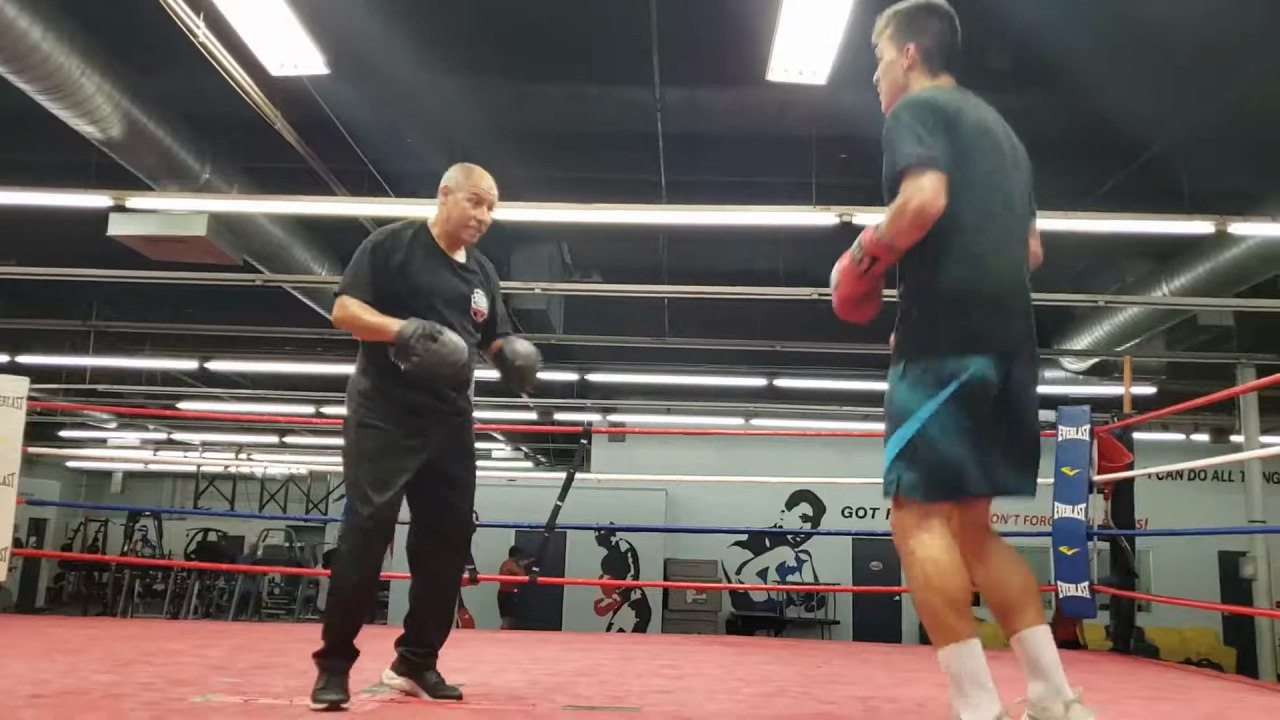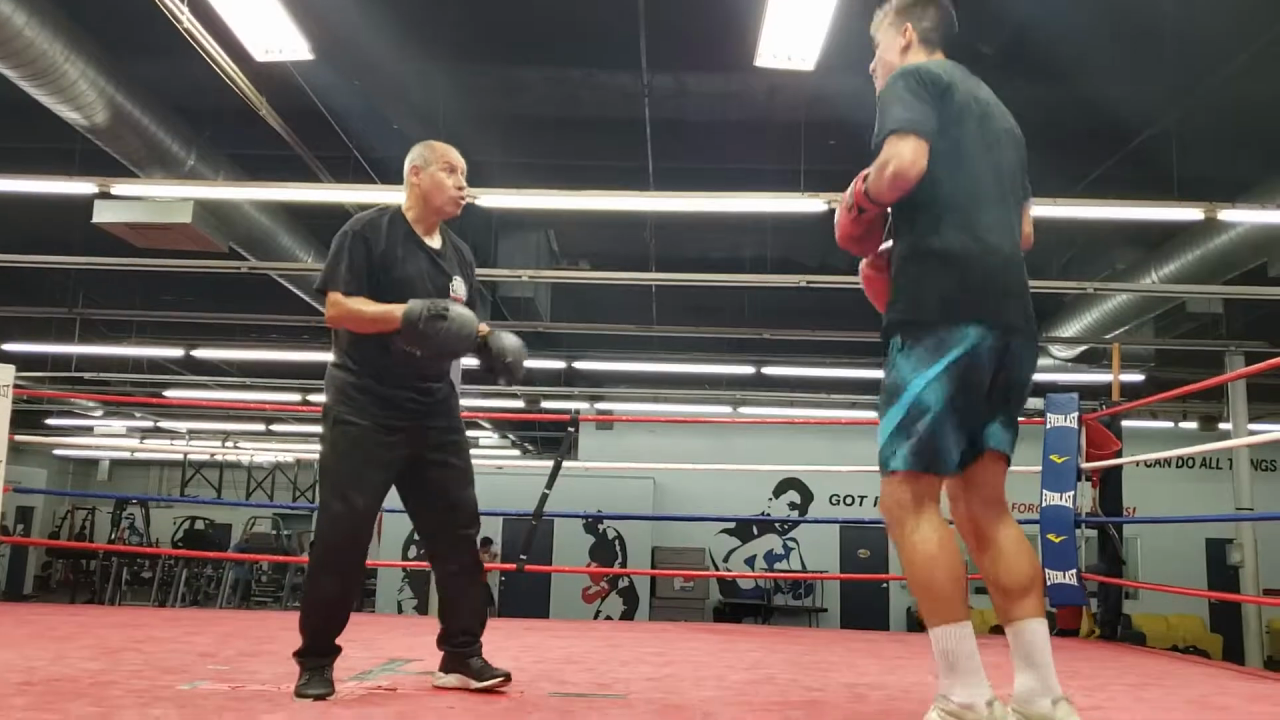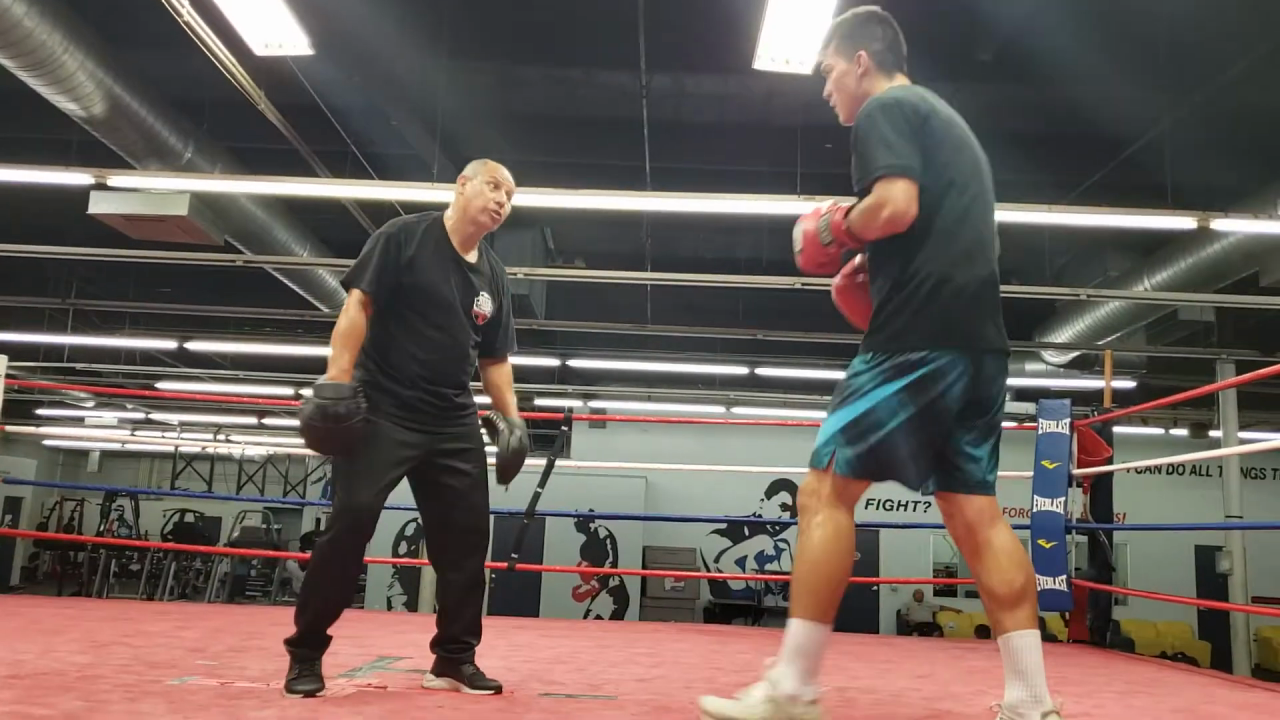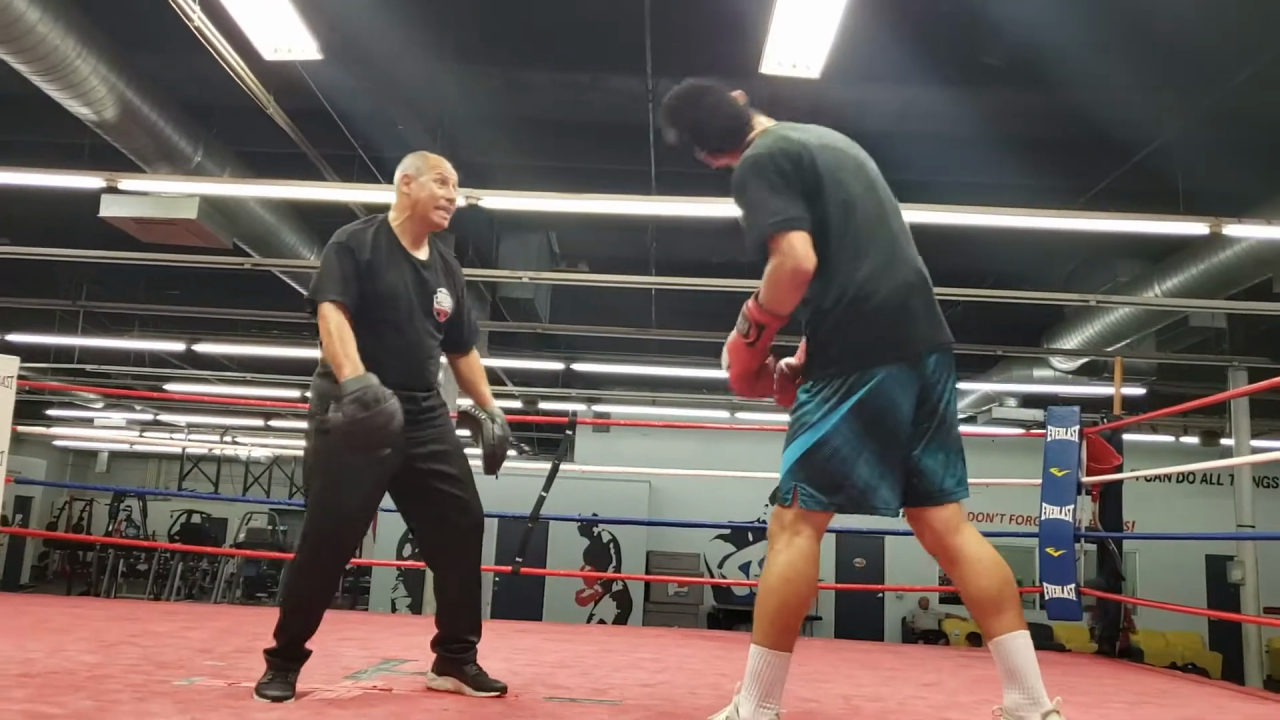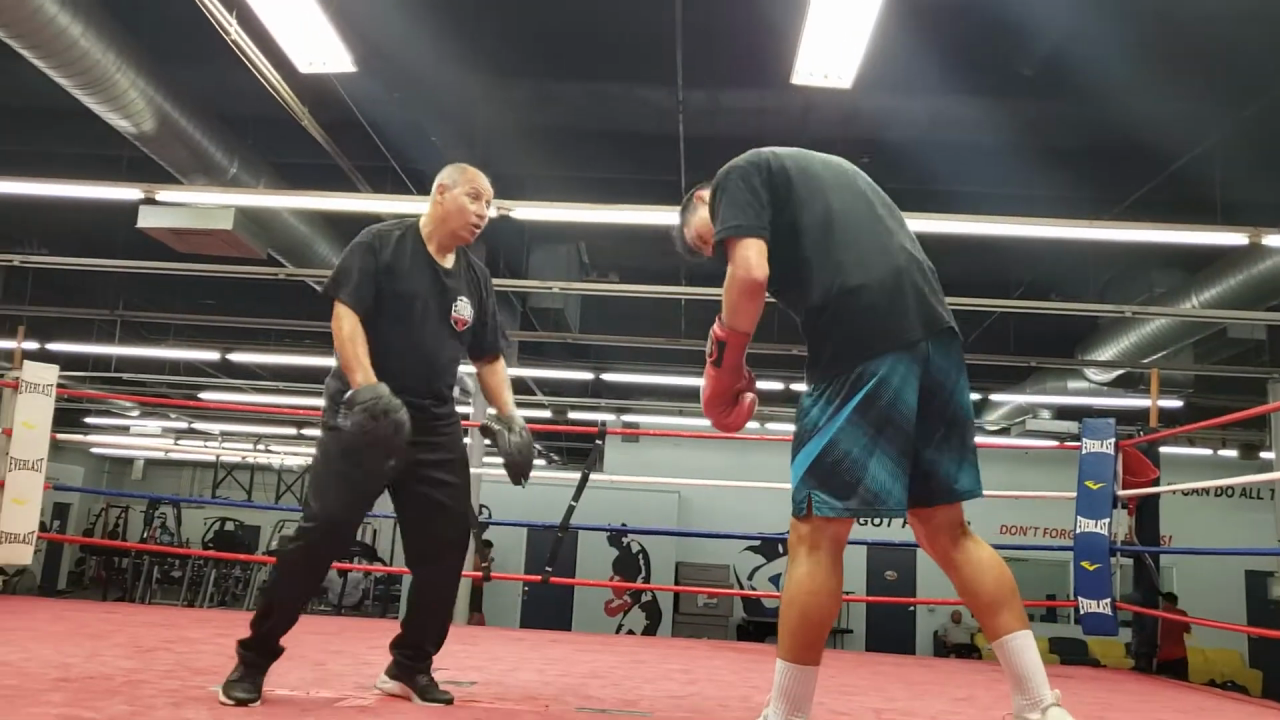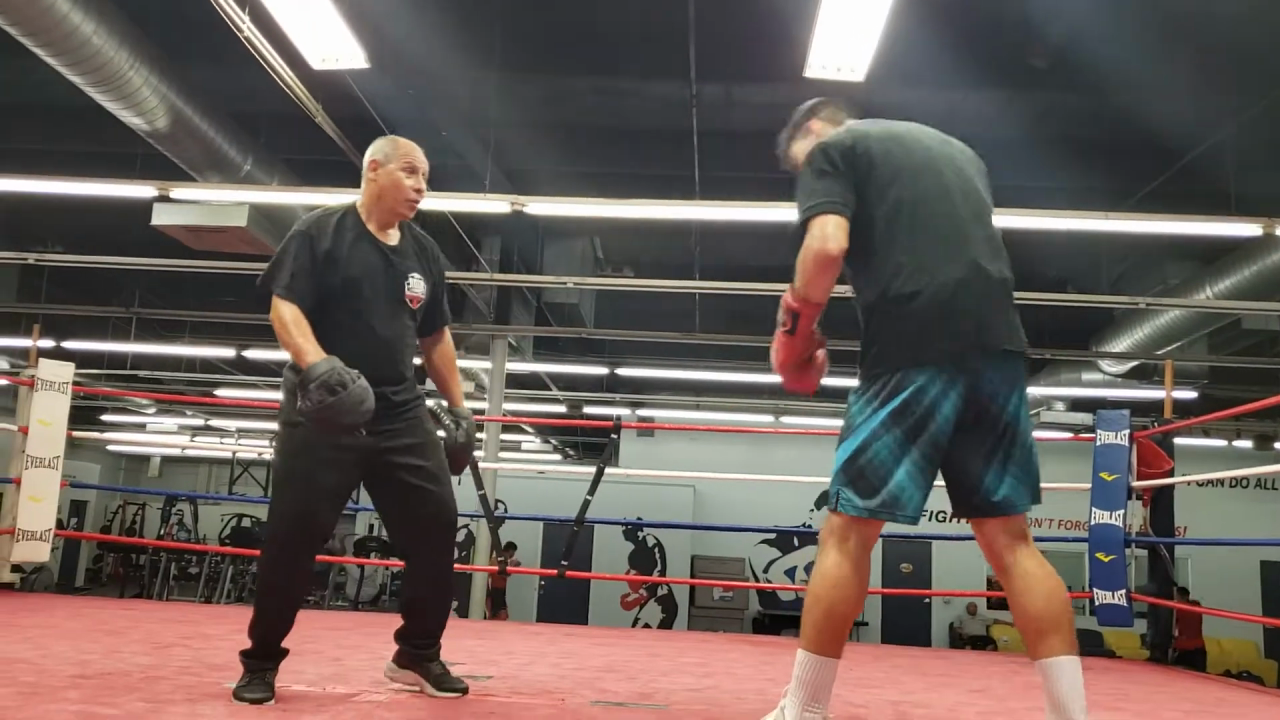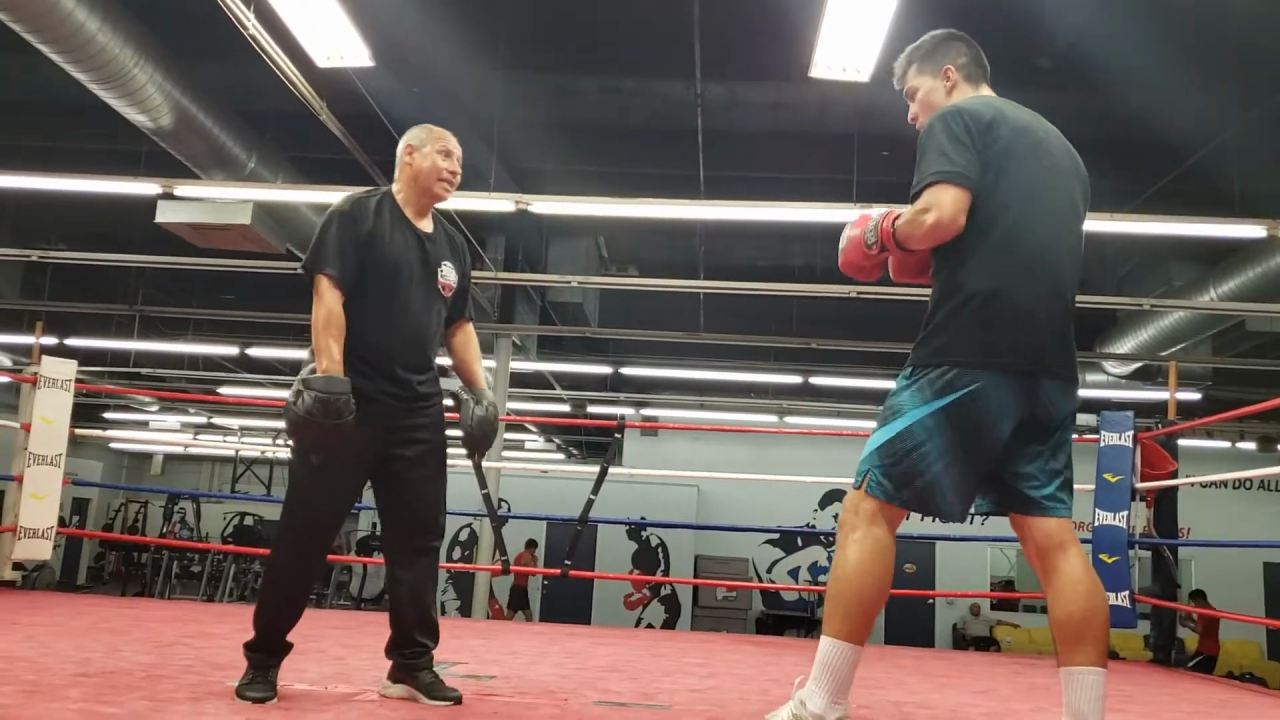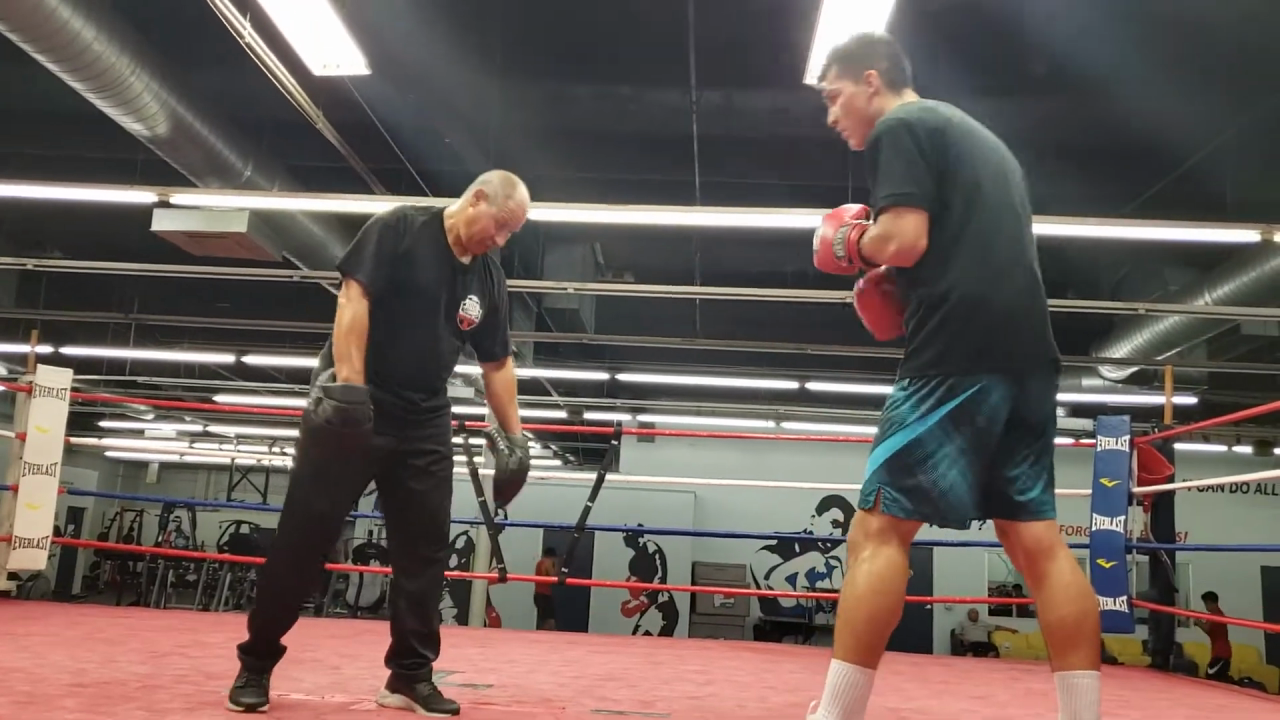
dt=0.4s
person 1, frame 1
left shoulder: (913, 111)
right shoulder: (997, 129)
left elbow: (925, 198)
right elbow: (1030, 249)
left wrist: (868, 256)
left hip: (942, 342)
right hip: (1006, 342)
left knee: (918, 517)
right knee: (970, 527)
person 1, frame 2
left shoulder: (911, 79)
right shoulder: (996, 111)
left elbow: (905, 164)
left wrist: (863, 201)
left hip: (940, 313)
right hip: (1005, 318)
left knee: (911, 497)
right knee: (983, 503)
person 1, frame 3
left shoulder: (884, 110)
right shoulder: (952, 123)
left elbow: (896, 205)
left wrist: (831, 231)
left hip: (916, 340)
right hip: (976, 342)
left knee: (827, 490)
right knee: (974, 510)
person 1, frame 4
left shoulder: (762, 162)
right shoulder: (830, 143)
left elbow: (797, 262)
left wrist: (753, 332)
right wrist: (811, 348)
left hip: (860, 357)
right hip: (923, 346)
left knee: (795, 522)
right knee: (946, 524)
person 1, frame 5
left shoulder: (738, 175)
right shoulder: (832, 168)
left elbow: (750, 273)
left wrist: (724, 360)
left hip: (861, 350)
right hip: (932, 336)
left knee: (816, 533)
right knee: (945, 528)
person 1, frame 6
left shoulder: (833, 150)
right shoulder: (956, 151)
left elbow: (828, 247)
left wrist: (796, 327)
left hip: (909, 352)
right hip: (994, 346)
left knee: (848, 530)
right knee: (1008, 541)
person 1, frame 7
left shoulder: (958, 119)
right shoulder: (1062, 149)
left elbow: (943, 215)
left wrist: (884, 236)
left hip: (967, 353)
right hip: (1048, 362)
left knee: (870, 511)
right knee: (1053, 539)
person 1, frame 8
left shoulder: (900, 126)
right shoulder: (979, 138)
left elbow: (905, 241)
left wrist: (852, 245)
right wrist: (896, 284)
left hip: (958, 357)
right hip: (1025, 357)
left knee: (880, 529)
right knee: (1037, 543)
person 2, frame 1
left shoulder: (482, 273)
right shoulder: (390, 245)
left elbow: (496, 338)
right elbow: (344, 309)
left wrist: (515, 357)
right wrist: (405, 331)
left hip: (448, 424)
right hip: (383, 416)
left knee: (448, 542)
right knee: (369, 525)
left ankle: (416, 661)
right ankle: (334, 661)
person 2, frame 2
left shoulder: (458, 254)
right shoulder: (367, 232)
left elbow: (463, 323)
right elbow: (336, 307)
left wrist: (491, 341)
right wrist: (407, 315)
left hip: (435, 415)
right hip: (364, 411)
left knee: (456, 530)
right knee: (343, 532)
left ankle: (461, 654)
right ankle: (316, 659)
person 2, frame 3
left shoulder: (493, 275)
right shoulder: (404, 237)
left elbow: (494, 356)
right elbow: (357, 305)
left wrist: (510, 419)
right wrist: (337, 380)
left hip: (453, 421)
right hip: (382, 410)
left knee: (466, 534)
right knee: (351, 520)
left ankle: (454, 658)
right ankle: (307, 650)
person 2, frame 4
left shoulder: (446, 268)
right shoulder: (356, 243)
left elbow: (462, 348)
right elbow: (331, 313)
left wrist: (488, 410)
right wrist: (354, 379)
left hip: (425, 422)
right hip: (358, 415)
left knee: (461, 529)
right knee: (329, 536)
left ankle: (455, 659)
right ankle: (284, 660)
person 2, frame 5
left shoulder: (475, 277)
right shoulder: (381, 244)
left elbow: (489, 358)
right elbow: (344, 314)
left wrist: (510, 422)
right wrist: (367, 386)
left hip: (435, 427)
right hip: (363, 417)
left knee: (445, 545)
right knee: (323, 528)
left ankle: (410, 665)
right ankle: (255, 657)
person 2, frame 6
left shoulder: (423, 252)
right shoulder: (319, 232)
left elbow: (435, 336)
right elbow: (284, 307)
left wrist: (457, 407)
right wrist: (318, 365)
left hip: (399, 413)
right hip: (324, 410)
left knee: (435, 522)
right knee: (293, 534)
left ankle: (418, 653)
right ankle: (261, 661)
person 2, frame 7
left shoulder: (452, 245)
right shoulder: (358, 214)
left elbow: (458, 325)
right elbow: (327, 292)
left wrist: (479, 391)
right wrist: (329, 373)
left hip: (418, 409)
right hip: (345, 401)
left knee: (419, 535)
right knee: (307, 528)
left ankle: (412, 665)
right ankle: (264, 659)
person 2, frame 8
left shoulder: (489, 277)
right shoulder: (398, 230)
left elbow: (497, 361)
right elbow: (355, 299)
left wrist: (512, 437)
right wrist: (347, 384)
left hip: (424, 424)
right hip: (356, 410)
left knee: (425, 546)
right knee: (305, 534)
left ankle: (410, 675)
right ankle: (256, 662)
